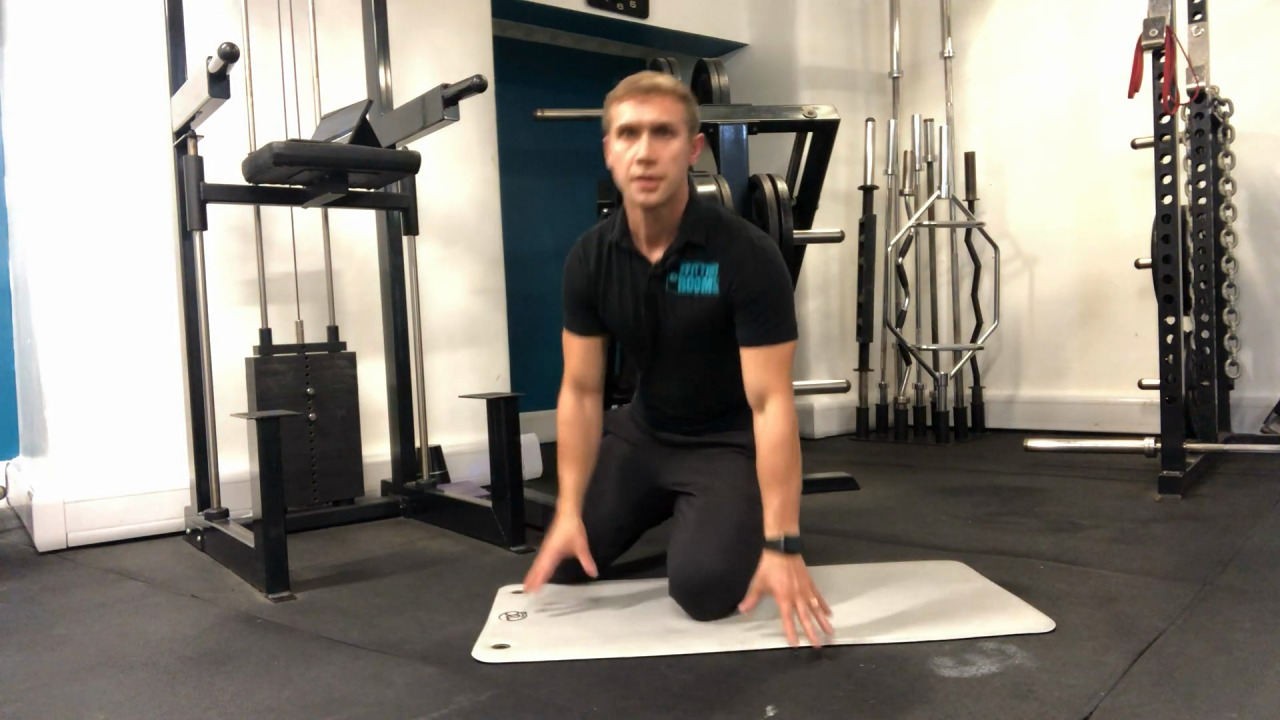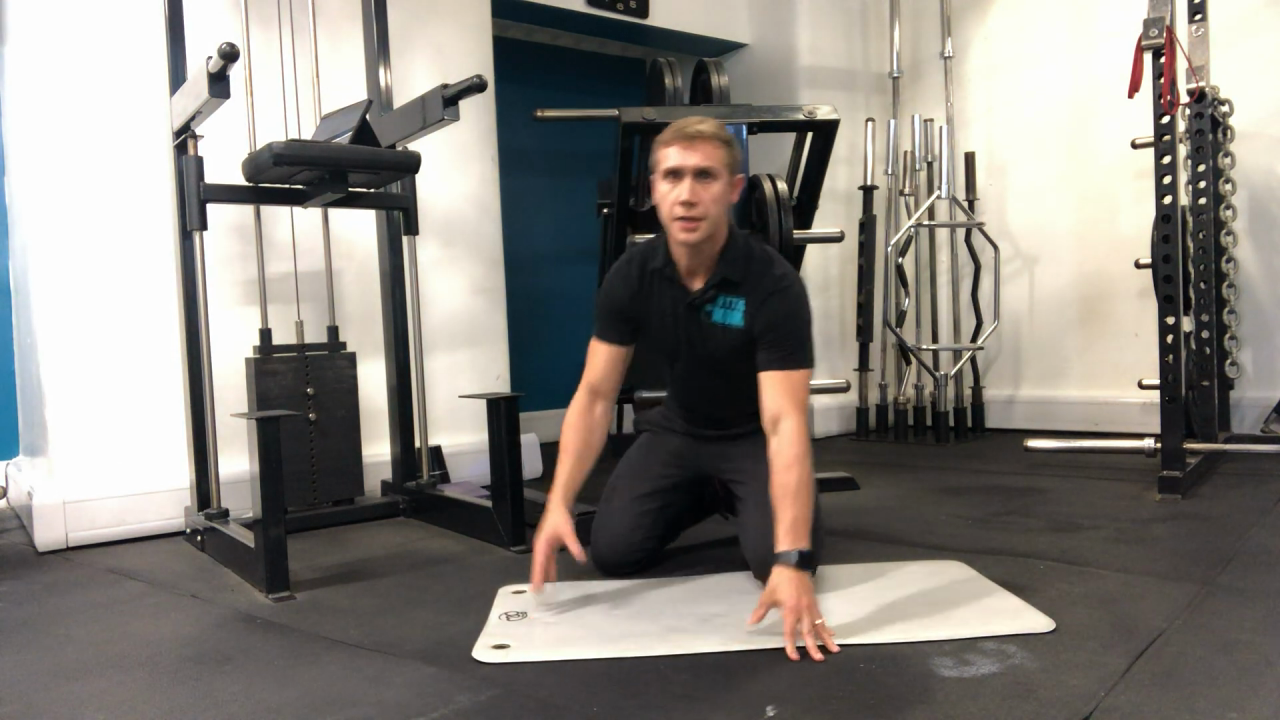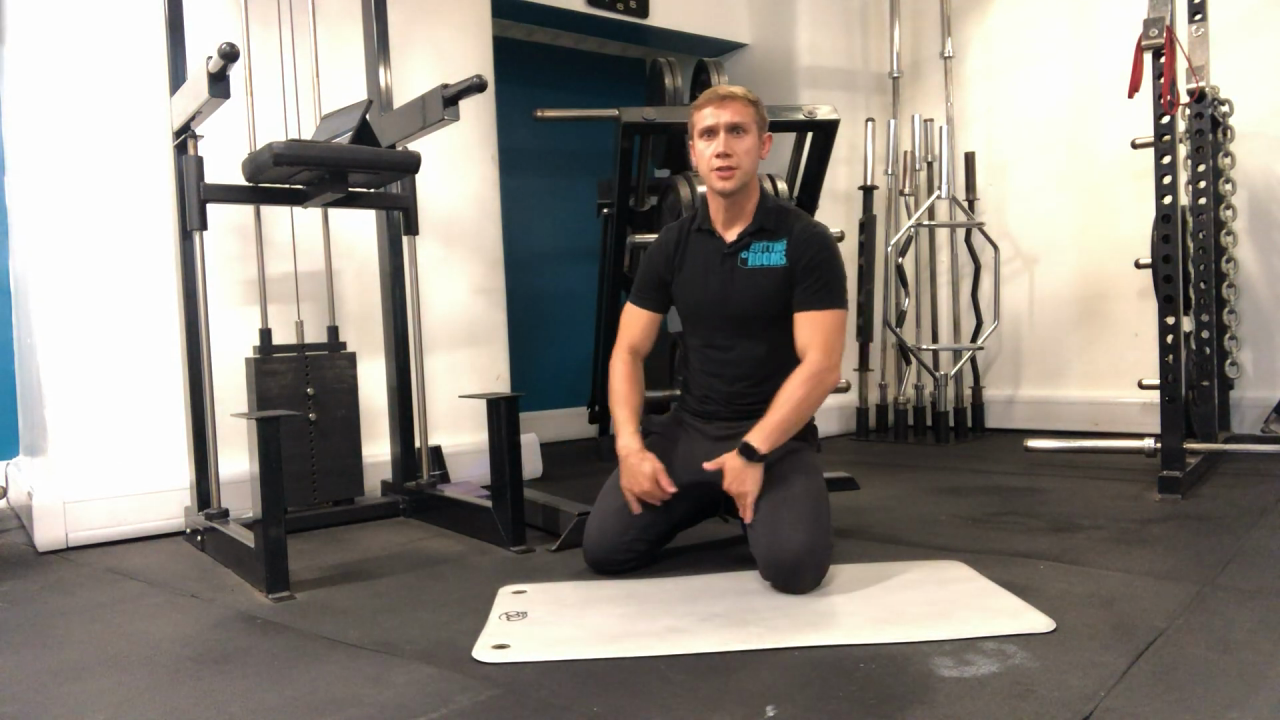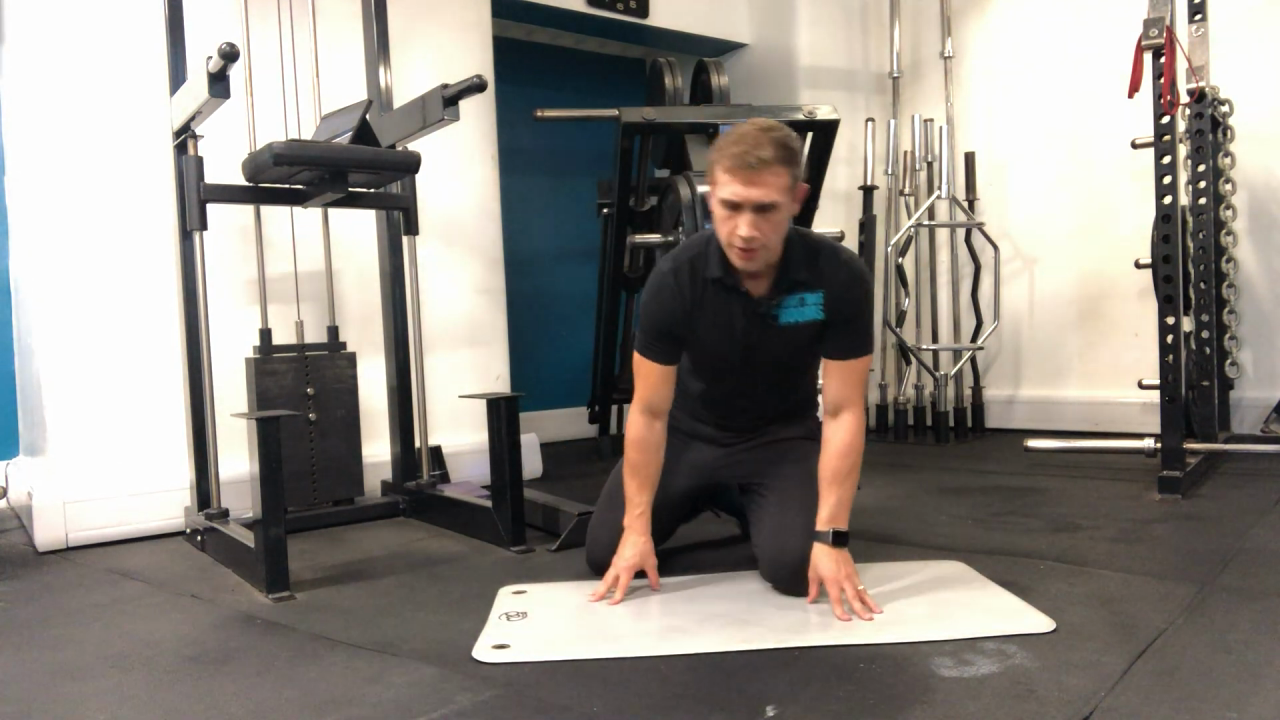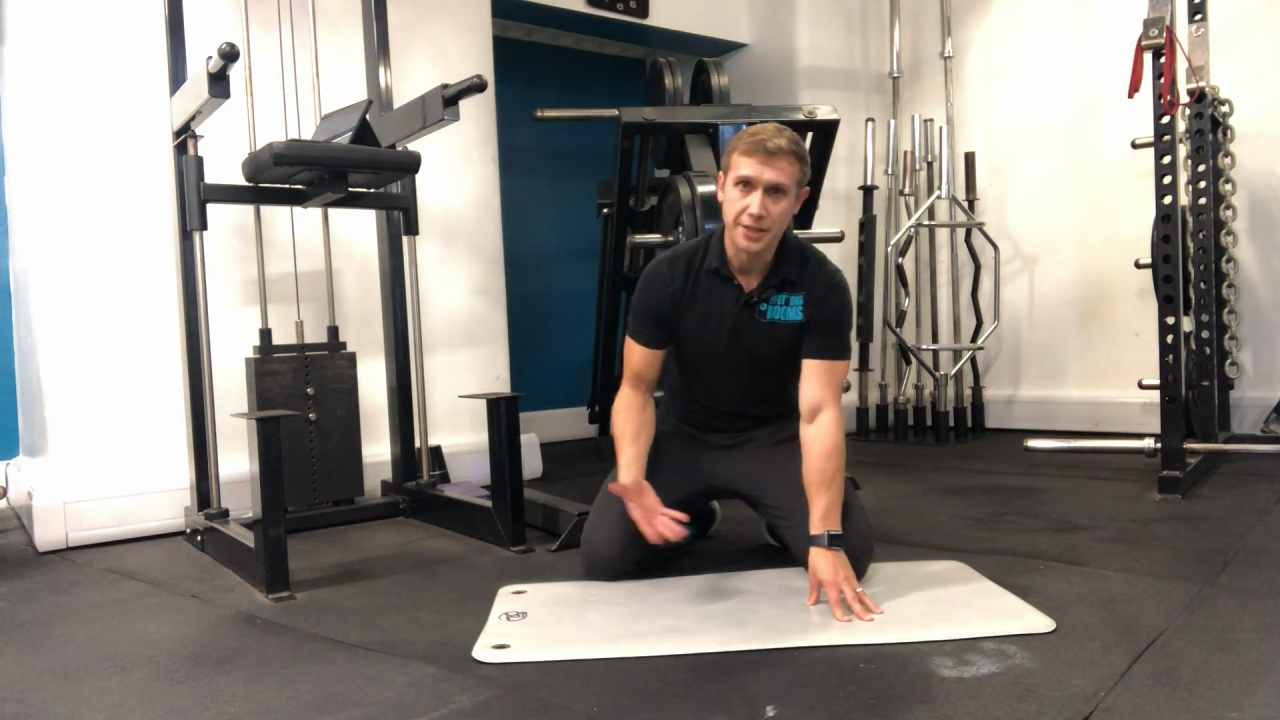
dt=1s
person 1, frame 1
left shoulder: (748, 256)
right shoulder: (588, 258)
left elbow: (772, 404)
right elbow: (581, 391)
left wrist: (781, 545)
right wrist: (568, 511)
left hip: (728, 441)
right hip: (644, 433)
left knee: (703, 586)
right knee: (564, 563)
left ankle: (739, 525)
right ankle: (663, 509)
person 1, frame 2
left shoulder: (774, 286)
right shoulder: (630, 276)
left elbow: (785, 424)
right elbow: (595, 396)
left wrist: (793, 562)
right wrist: (559, 504)
left hip: (755, 436)
right hip: (680, 429)
left knee: (773, 560)
right knee: (613, 551)
left ankle: (742, 498)
right ankle: (707, 493)
person 1, frame 3
left shoulder: (806, 242)
right shoulder: (671, 245)
left elbow: (821, 367)
right elbow: (628, 352)
left wrist: (752, 452)
right wrist: (630, 444)
left hip: (777, 436)
right hip: (689, 428)
left knee: (794, 565)
right knee: (604, 549)
left ankle: (758, 505)
right ankle: (705, 502)
person 1, frame 4
left shoulder: (840, 276)
right shoulder: (674, 279)
left elbow: (843, 411)
right elbow: (650, 412)
left wrist: (831, 538)
right wrist: (637, 529)
left hip: (782, 434)
right hip: (691, 431)
left knee: (793, 568)
right knee: (605, 554)
left ankle: (754, 503)
right ankle: (715, 495)
person 1, frame 5
left shoulder: (822, 285)
right shoulder: (669, 274)
left elbow: (819, 412)
right elbow: (636, 388)
left wrist: (825, 538)
right wrist: (631, 477)
left hip: (773, 437)
right hip: (683, 435)
left knee: (851, 553)
right knee: (605, 557)
left ankle: (776, 514)
right ankle: (693, 507)
